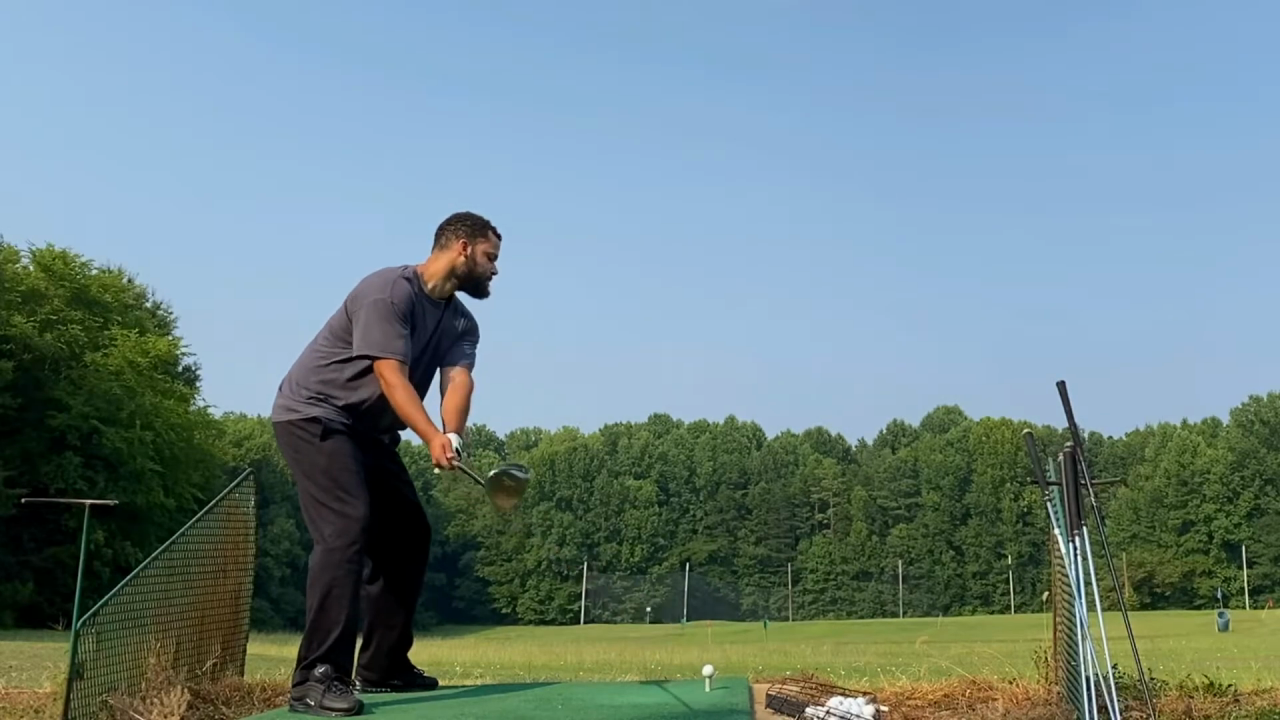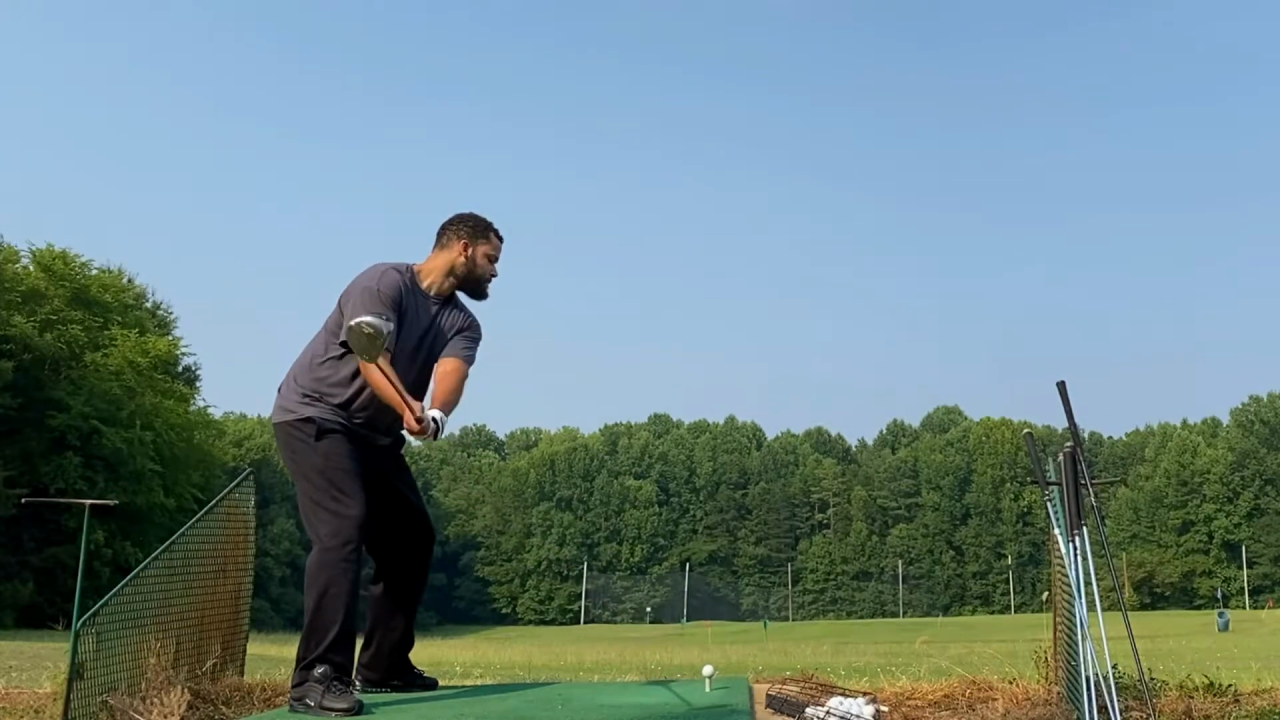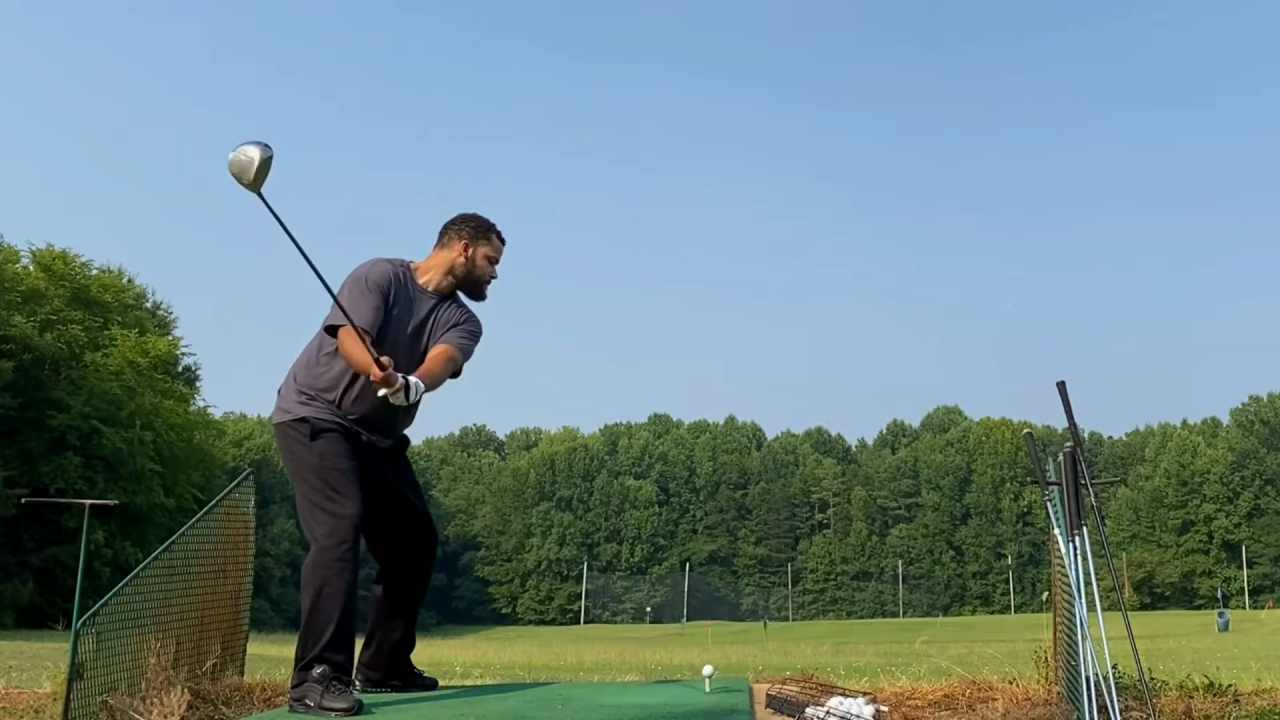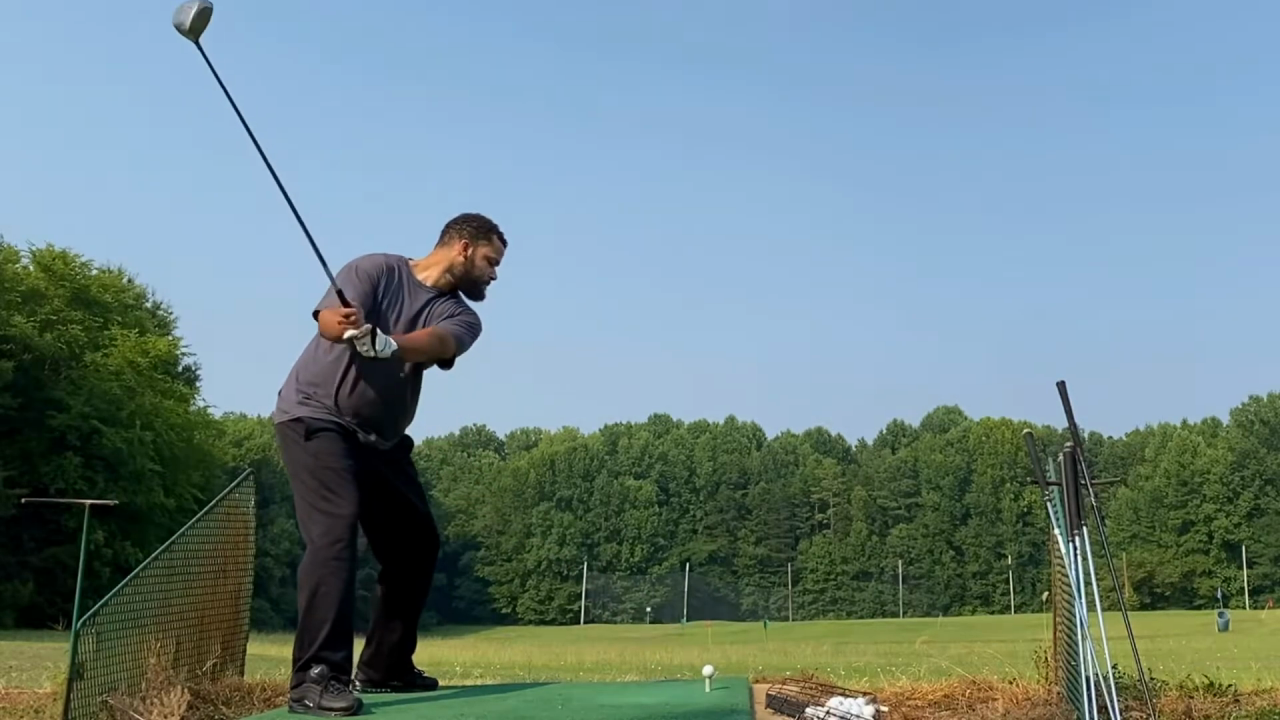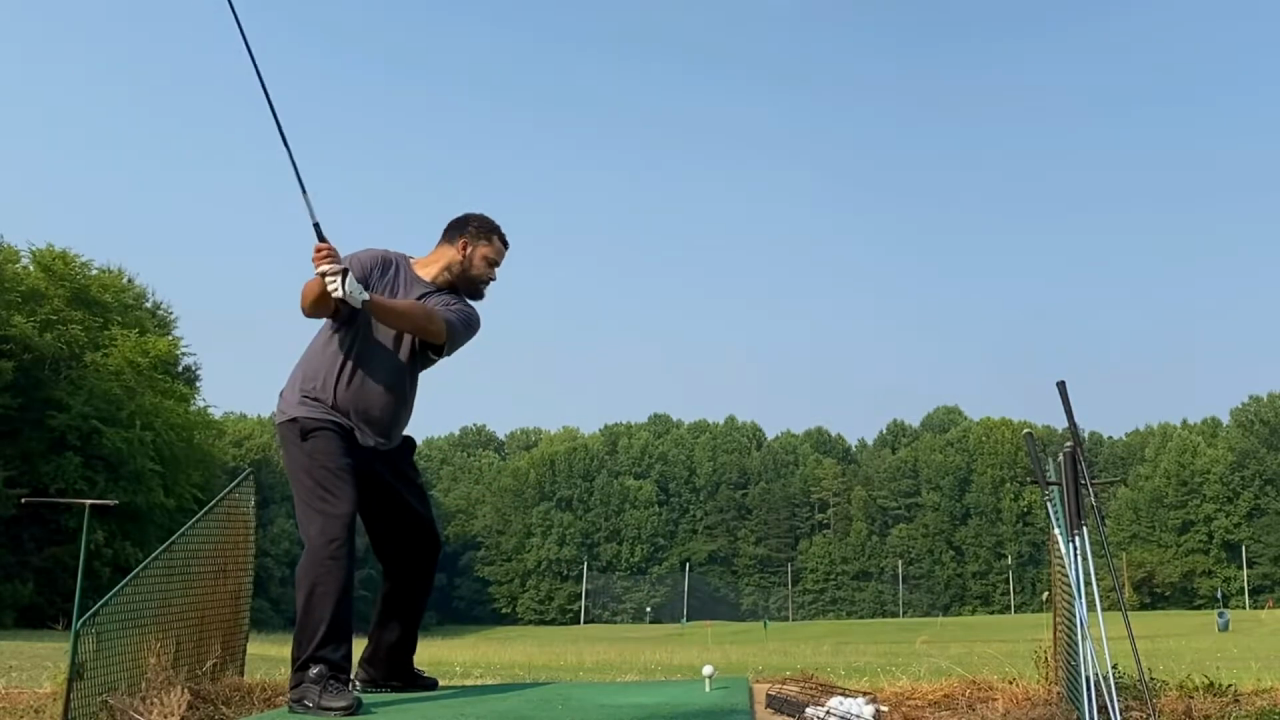
dt=0.3s
person 1, frame 1
left shoulder: (462, 324)
right shoulder: (390, 289)
left elbow: (458, 381)
right elbow: (390, 374)
left wrist: (452, 437)
right wrist: (430, 436)
left hip: (369, 432)
right hip: (314, 417)
left knee: (407, 536)
right knee: (347, 528)
left ankle: (382, 665)
right ankle: (317, 676)
person 1, frame 2
left shoulder: (463, 323)
right shoulder: (384, 282)
left elbow: (452, 372)
right elbow: (370, 359)
left wrist: (435, 416)
right wrist: (406, 407)
left hip: (373, 434)
right hip: (314, 418)
left knee: (411, 538)
right knee: (343, 529)
left ankle: (383, 665)
right ankle: (317, 676)
person 1, frame 3
left shoulder: (463, 322)
right shoulder: (380, 276)
left elbow: (442, 361)
right elbow: (350, 339)
left wrist: (411, 382)
right wrist: (373, 368)
left hip: (378, 436)
right hip: (315, 418)
left knee: (416, 542)
right knee: (339, 530)
left ankle: (383, 665)
right ankle: (317, 677)
person 1, frame 4
left shoulder: (462, 317)
right shoulder: (376, 270)
left elbow: (432, 344)
right elbow: (329, 320)
left wrist: (387, 344)
right wrist: (344, 325)
left hip: (380, 437)
right hip: (315, 418)
left knee: (417, 543)
right knee: (335, 529)
left ankle: (383, 665)
right ankle: (315, 677)
person 1, frame 5
left shoulder: (462, 316)
right shoulder: (375, 265)
left elbow: (420, 321)
right elbow: (313, 307)
left wrist: (359, 297)
right wrist: (323, 282)
left hip: (381, 438)
right hip: (316, 419)
left knee: (419, 545)
right knee: (333, 530)
left ankle: (384, 666)
right ankle: (315, 677)
